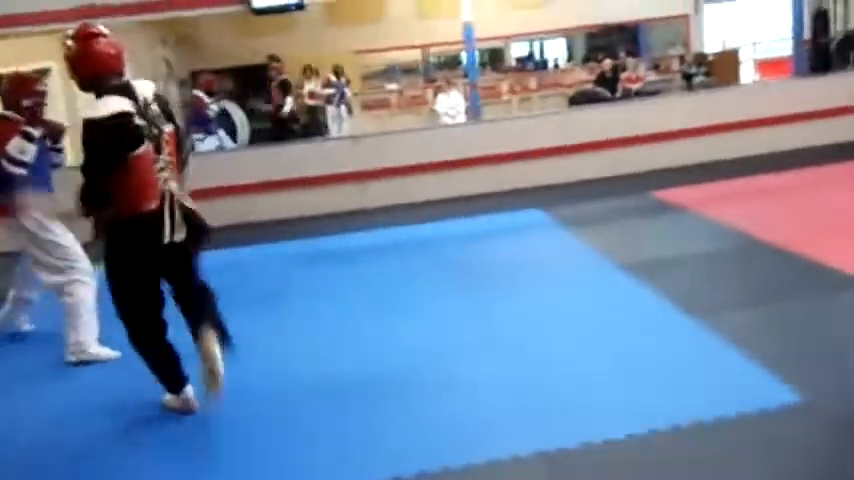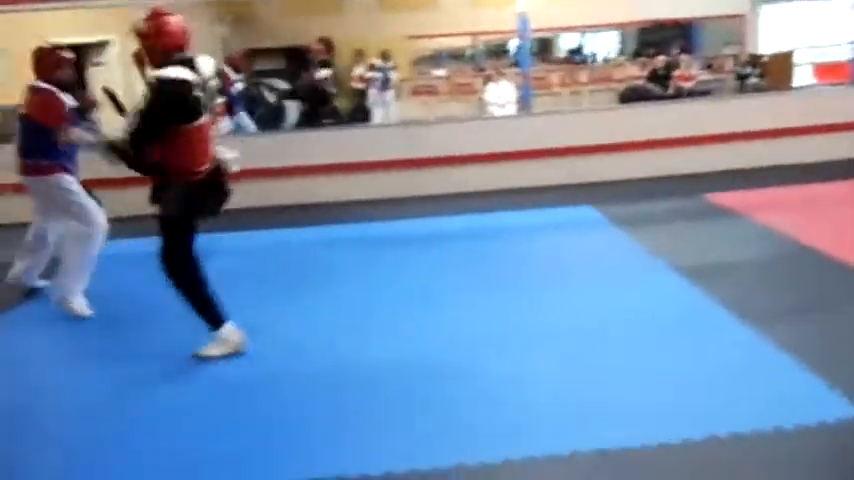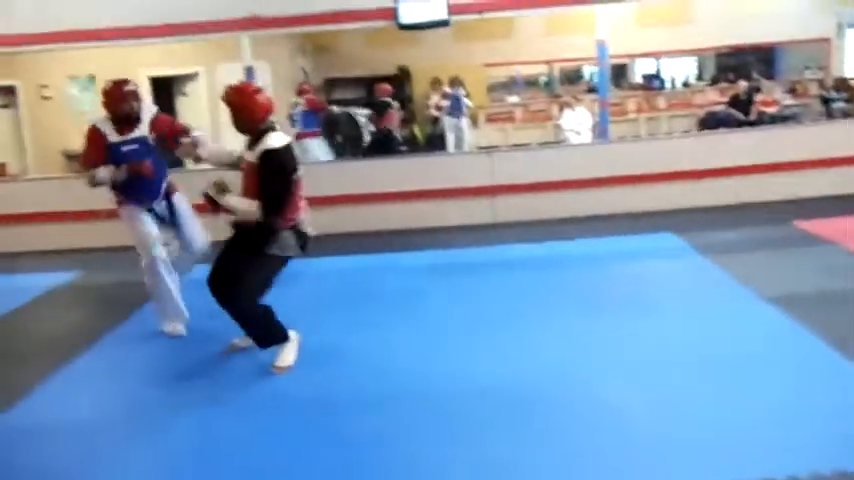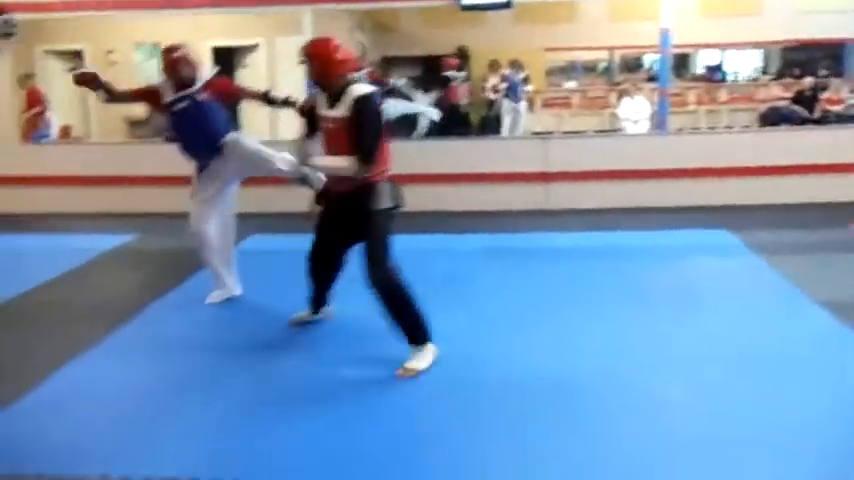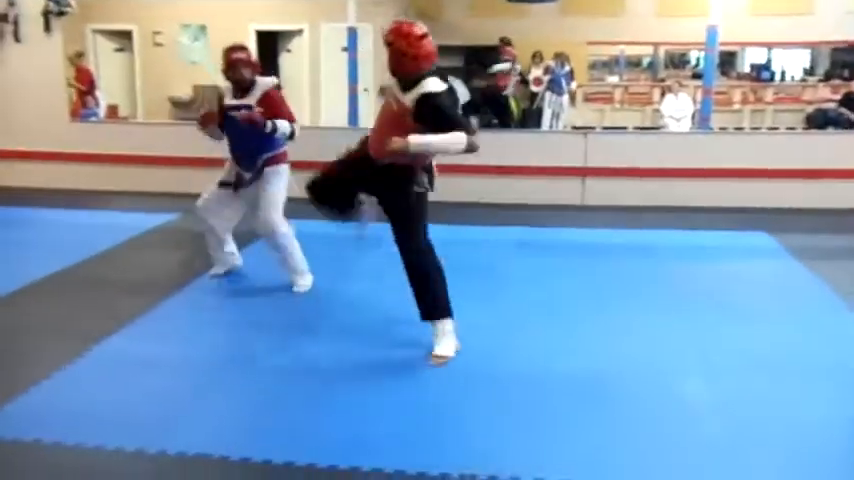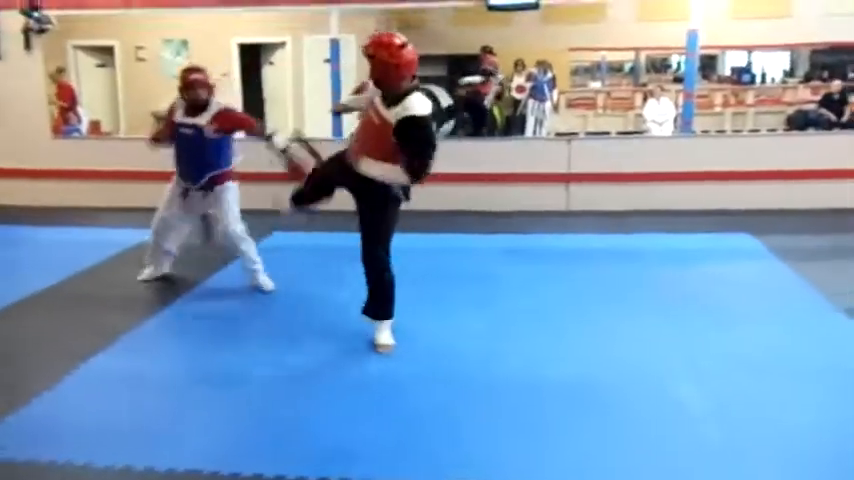
dt=0.3s
person 1, frame 1
left shoulder: (102, 120)
right shoulder: (150, 94)
left elbow: (95, 200)
left hip: (132, 233)
right hip: (175, 219)
left knee: (141, 314)
right knee: (189, 290)
left ankle: (179, 391)
right ankle: (209, 335)
person 1, frame 2
left shoulder: (169, 86)
right shoulder: (204, 67)
left elbow: (137, 143)
left hip: (182, 186)
right hip: (205, 175)
left knee: (178, 259)
left ankle: (226, 333)
person 1, frame 3
left shoulder: (276, 152)
right shoulder: (258, 140)
left elbow: (271, 210)
left wrist: (224, 199)
left hip: (276, 236)
right hip: (254, 229)
left knee: (243, 300)
right knee: (220, 281)
left ankle: (284, 339)
right ankle: (254, 334)
person 1, frame 4
left shoulder: (363, 102)
right shoulder: (323, 99)
left elbow: (364, 163)
right elbow: (311, 130)
left wrist: (315, 161)
left hip: (371, 195)
right hip: (339, 193)
left knee: (379, 270)
right knee: (322, 257)
left ankle: (423, 345)
right ankle: (317, 308)
person 1, frame 5
left shoulder: (435, 97)
right shoulder: (404, 80)
left elbow: (468, 139)
left wrist: (413, 141)
left hip: (405, 175)
right hip: (372, 159)
left knee: (415, 250)
right knee: (320, 189)
left ankle: (444, 330)
right ankle: (351, 208)
person 1, frame 6
left shoulder: (416, 116)
right shoulder: (384, 88)
left elbow: (415, 174)
left wrist: (365, 166)
right wrist: (348, 104)
left hip: (381, 187)
right hip: (350, 163)
left knee: (375, 255)
right knee: (319, 178)
left ankle: (382, 324)
right ankle: (297, 198)
person 2, frame 1
left shoulder: (31, 126)
left elbow: (54, 162)
left wrist: (54, 139)
right wrist: (32, 131)
left hip: (32, 209)
right hip: (27, 211)
left knee: (34, 269)
right knee: (77, 269)
right ankle: (83, 344)
person 2, frame 2
left shoulder: (50, 94)
right shoulder: (46, 99)
left elbow: (67, 125)
right elbow: (67, 136)
left wrist: (82, 108)
left hip: (42, 173)
right hip: (49, 175)
left knee: (48, 224)
right knee: (93, 224)
left ankle: (23, 275)
right ankle: (69, 293)
person 2, frame 3
left shoulder: (154, 120)
right shoulder: (100, 133)
left elbow: (185, 133)
right elbow: (93, 176)
left wrist: (188, 144)
right wrist: (128, 171)
left hip: (164, 194)
right hip: (134, 205)
left knee: (197, 246)
right knee: (155, 256)
right ankle: (174, 316)
person 2, frame 4
left shoulder: (213, 84)
right shoulder: (162, 93)
left elbow: (250, 94)
right elbow: (120, 96)
left wrist: (284, 102)
right wrist: (96, 83)
left hip: (232, 151)
right hip: (209, 167)
left knee: (257, 157)
right knee: (205, 225)
left ankle: (306, 173)
right ankle: (226, 285)
person 2, frame 5
left shoulder: (268, 94)
right shoulder: (226, 96)
left elbow: (291, 128)
right elbow: (219, 133)
left wrist: (263, 124)
right wrist: (209, 124)
left hip: (271, 169)
right hip: (240, 169)
left knee: (270, 223)
right knee: (208, 209)
left ankle: (301, 274)
right ankle: (228, 259)
person 2, frame 6
left shoulder: (223, 115)
right shoulder: (175, 111)
left elbow: (257, 127)
right elbow: (163, 136)
right wrist: (160, 135)
left hip: (218, 185)
right hip: (185, 184)
left knee: (232, 229)
right knee: (162, 226)
left ankle: (258, 275)
right ankle: (158, 266)
